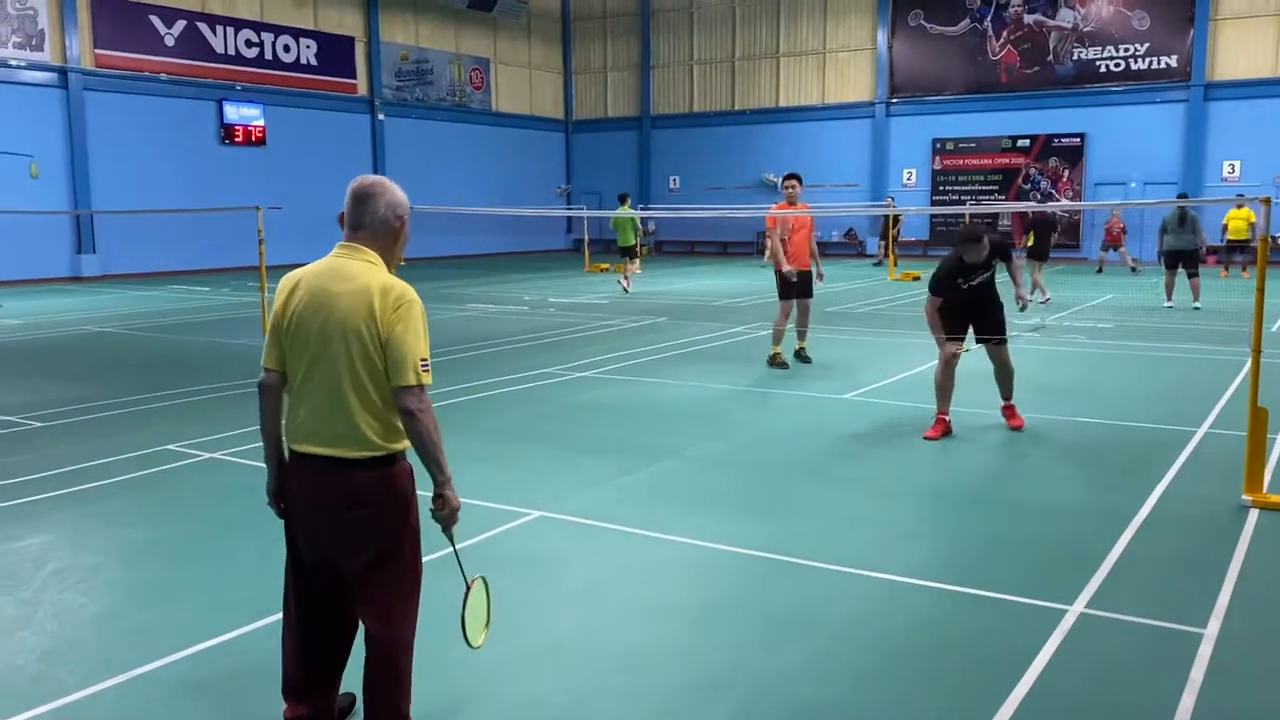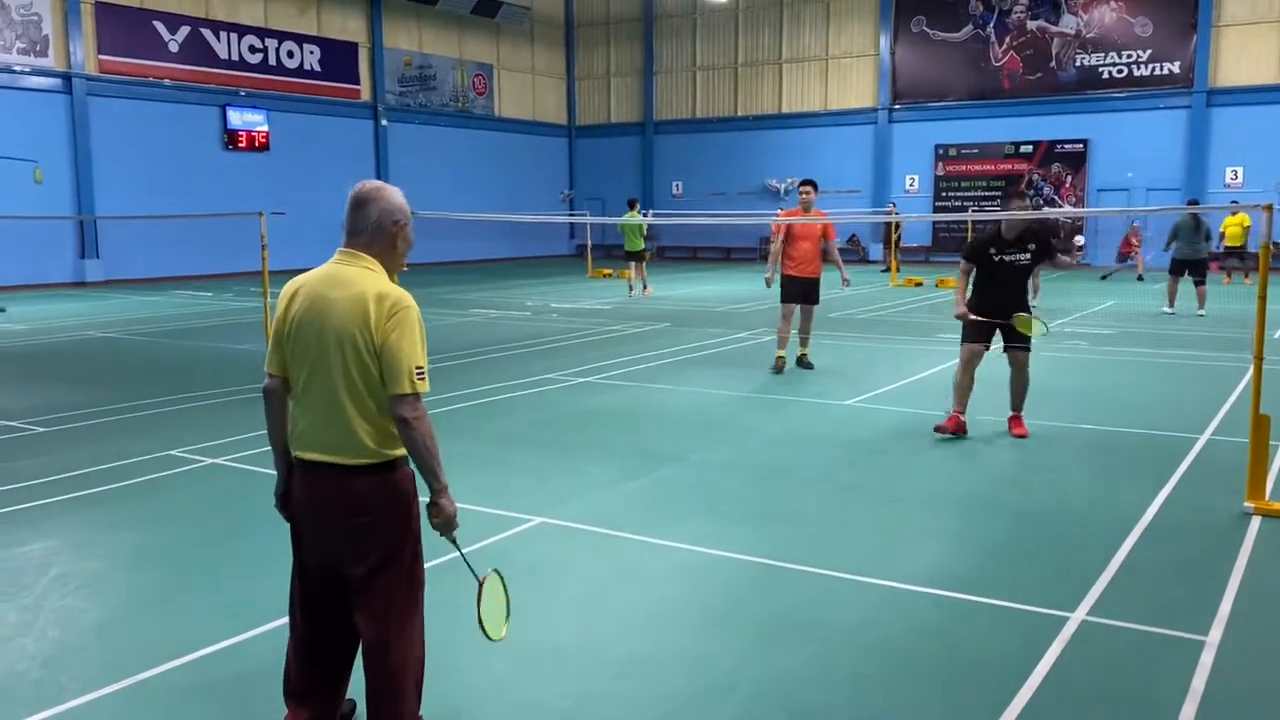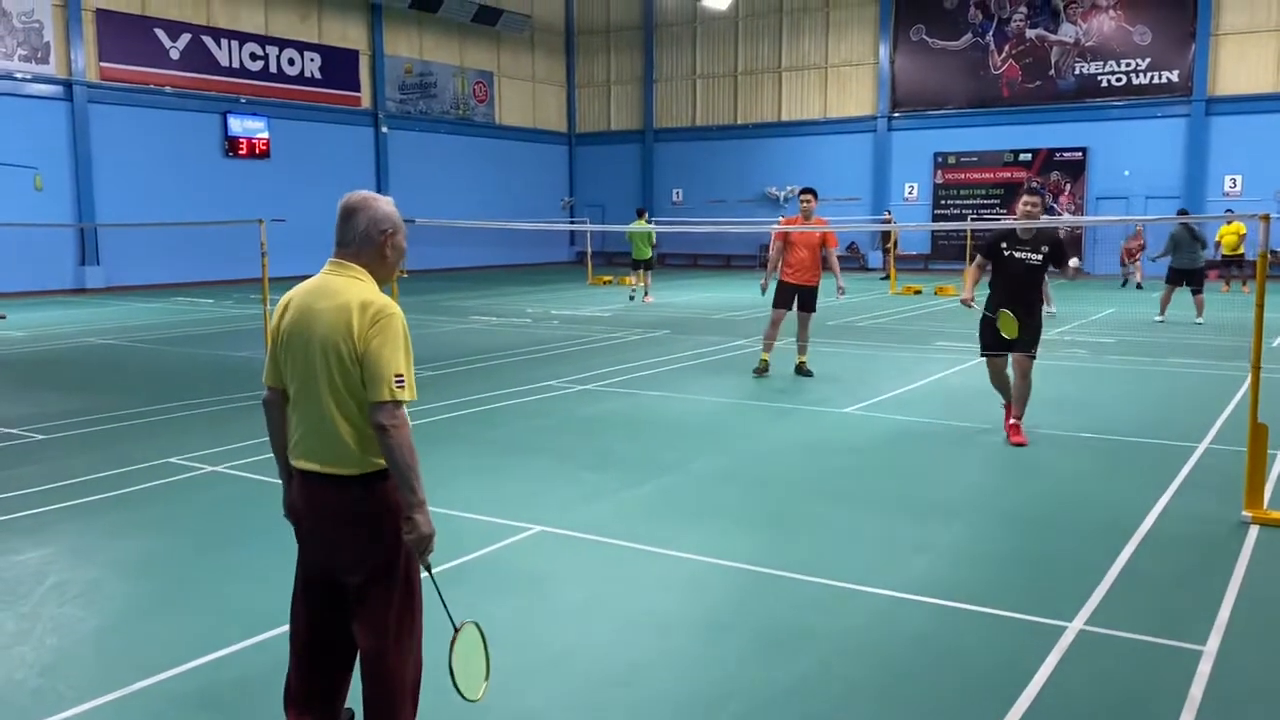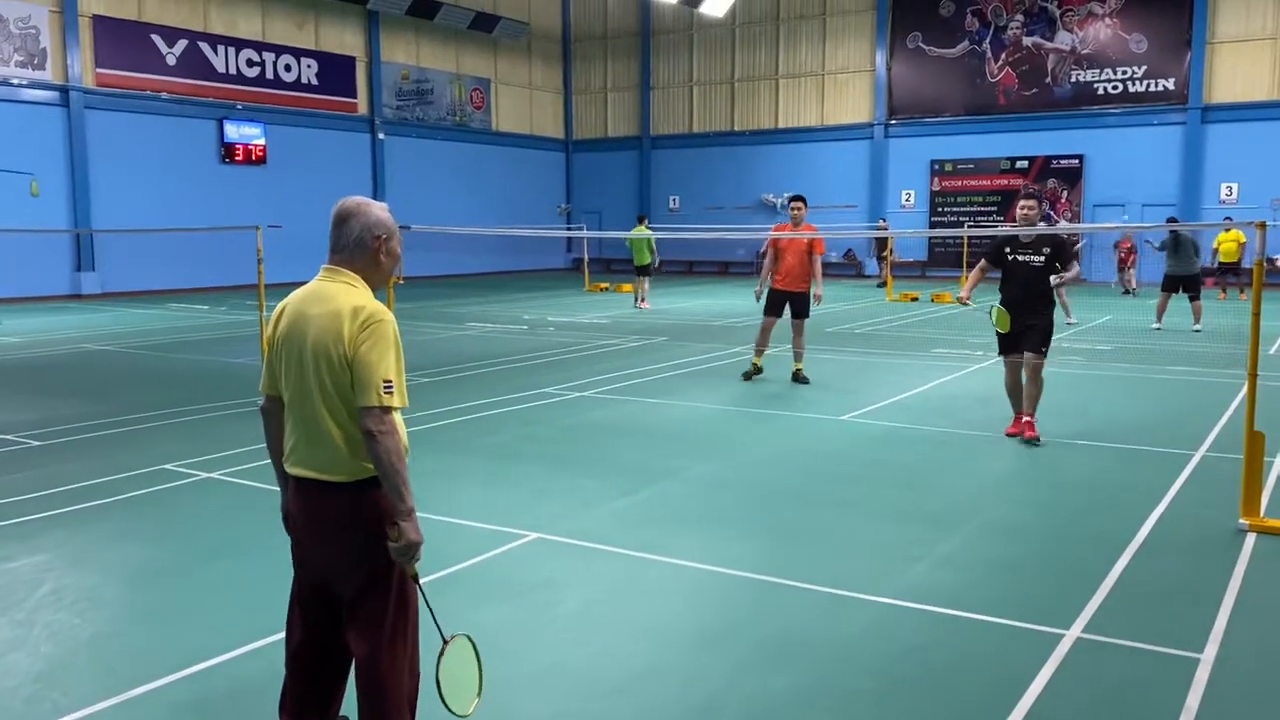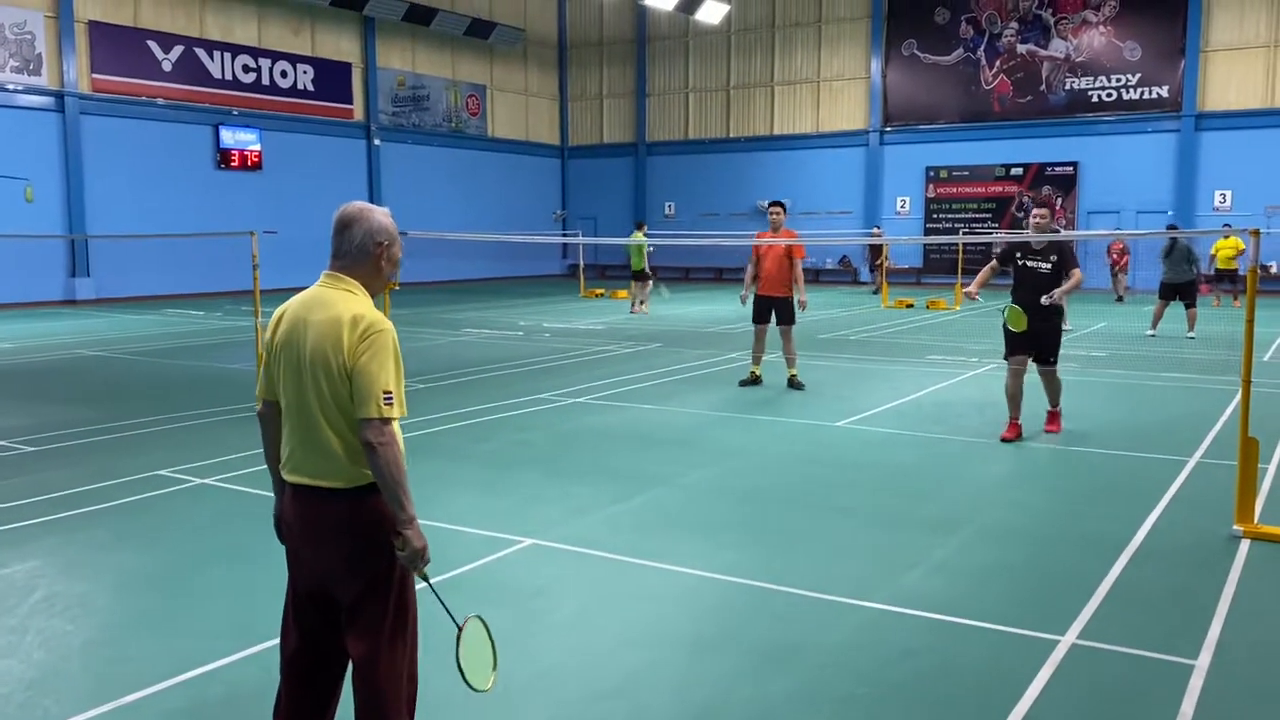
dt=0.3s
person 1, frame 1
left shoulder: (293, 284)
right shoulder: (394, 296)
left elbow: (269, 384)
right elbow: (412, 404)
left wrist: (275, 467)
right wrist: (443, 483)
left hip: (306, 472)
right hip: (373, 478)
left knee: (312, 602)
right knee: (387, 611)
person 1, frame 2
left shoulder: (296, 291)
right shoulder: (391, 302)
left elbow: (274, 391)
right elbow: (407, 412)
left wrist: (284, 471)
right wrist: (439, 491)
left hip: (310, 480)
right hip: (374, 485)
left knee: (316, 609)
right knee: (390, 618)
person 1, frame 3
left shoulder: (292, 301)
right shoulder: (376, 309)
left elbow: (273, 402)
right elbow: (388, 420)
left wrist: (289, 480)
right wrist: (417, 506)
left hip: (309, 487)
right hip: (366, 493)
left knee: (317, 617)
right knee: (387, 628)
person 1, frame 4
left shoulder: (289, 307)
right shoulder: (368, 315)
left elbow: (271, 409)
right elbow: (377, 426)
right wrist: (405, 513)
left hip: (305, 495)
right hip: (360, 500)
left knee: (314, 626)
right knee: (382, 636)
person 1, frame 5
left shoulder: (287, 313)
right shoulder: (368, 324)
left elbow: (268, 414)
right elbow: (376, 436)
left wrist: (282, 493)
right wrist: (408, 522)
left hip: (301, 502)
right hip: (358, 507)
left knee: (308, 636)
right knee: (380, 643)
person 2, frame 1
left shoulder: (997, 247)
right shoulder: (948, 268)
left elbow: (1010, 259)
right elbow: (931, 308)
left wrist: (1019, 288)
right wrist: (942, 342)
left hip: (988, 304)
right hip: (954, 310)
left knee: (1001, 358)
right knee: (947, 359)
left ankle: (1008, 407)
right ankle: (942, 420)
person 2, frame 2
left shoulder: (1036, 234)
right shoulder: (984, 240)
left elbow: (1055, 259)
right elbow: (964, 271)
left wrist: (1070, 262)
right wrist: (960, 303)
left hip: (1016, 308)
right hip: (981, 308)
left knee: (1020, 362)
right knee: (968, 357)
left ankle: (1016, 416)
right ankle: (957, 418)
person 2, frame 3
left shoulder: (1050, 240)
right shoulder: (999, 237)
left elbow: (1066, 270)
right elbow: (978, 265)
left wrist: (1074, 269)
right wrist: (968, 290)
left hip: (1028, 314)
right hip: (995, 312)
left knee: (1022, 365)
right knee: (995, 369)
left ankle: (1014, 423)
right ankle: (1011, 403)
person 2, frame 4
left shoulder: (1054, 241)
right shoulder: (1003, 242)
left elbow: (1073, 269)
right elbow: (982, 268)
left wrist: (1067, 276)
right wrist: (967, 289)
left hip: (1040, 316)
right hip: (1007, 315)
left knee: (1033, 365)
right knee: (1012, 368)
left ankle: (1029, 421)
right ankle: (1019, 416)
person 2, frame 5
left shoulder: (1061, 249)
right shoulder: (1016, 247)
left elbow: (1077, 277)
right elbow: (992, 267)
left wrist: (1062, 291)
right wrist: (975, 285)
left hip: (1048, 321)
left knee: (1047, 371)
right knee: (1015, 368)
left ankle: (1054, 411)
right ankle: (1014, 425)
person 3, frame 1
left shoulder: (807, 211)
right shoulder: (777, 211)
right elbow: (775, 240)
left wrist: (818, 265)
right wrist: (783, 265)
left hip: (805, 268)
right hip: (785, 269)
left knee: (805, 308)
right knee: (785, 310)
left ankle: (800, 348)
right ankle: (774, 354)
person 3, frame 2
left shoulder: (823, 219)
right shoulder: (787, 216)
left elbow: (831, 247)
right elbow: (777, 244)
left wrist: (842, 271)
right wrist: (770, 270)
left hip: (813, 275)
right hip: (790, 273)
left knee: (808, 315)
right knee: (786, 314)
left ankle: (802, 354)
right ankle: (780, 357)
person 3, frame 3
left shoulder: (824, 227)
right shoulder: (787, 223)
left elbow: (831, 255)
right elbow: (777, 252)
left wrist: (839, 279)
right wrist: (767, 277)
left hip: (811, 282)
right hip: (786, 279)
left knee: (804, 322)
right knee: (775, 318)
left ankle: (801, 363)
right ankle: (764, 360)
person 3, frame 4
left shoulder: (814, 233)
right shoulder: (778, 230)
left elbow: (817, 262)
right elbow: (769, 259)
left wrist: (819, 287)
right wrist: (761, 284)
left hip: (801, 289)
right hip: (777, 287)
left knee: (798, 330)
right knee: (766, 325)
left ankle: (798, 370)
right ankle: (756, 364)
person 3, frame 5
left shoulder: (792, 237)
right shoulder: (759, 237)
left elbow: (798, 267)
right elbow: (752, 265)
left wrist: (801, 293)
right wrist: (746, 289)
left hip: (784, 295)
right hip: (762, 294)
left knee: (787, 335)
right knee: (759, 333)
left ankle: (792, 376)
right ankle: (755, 373)
